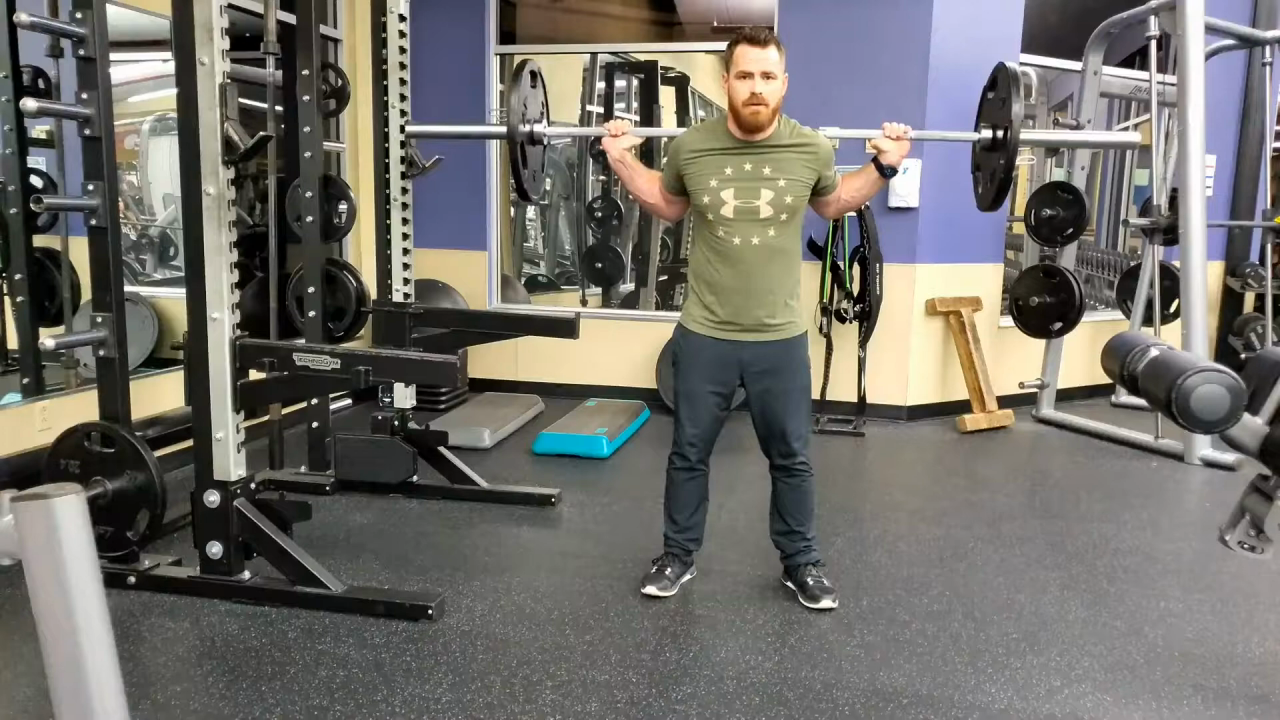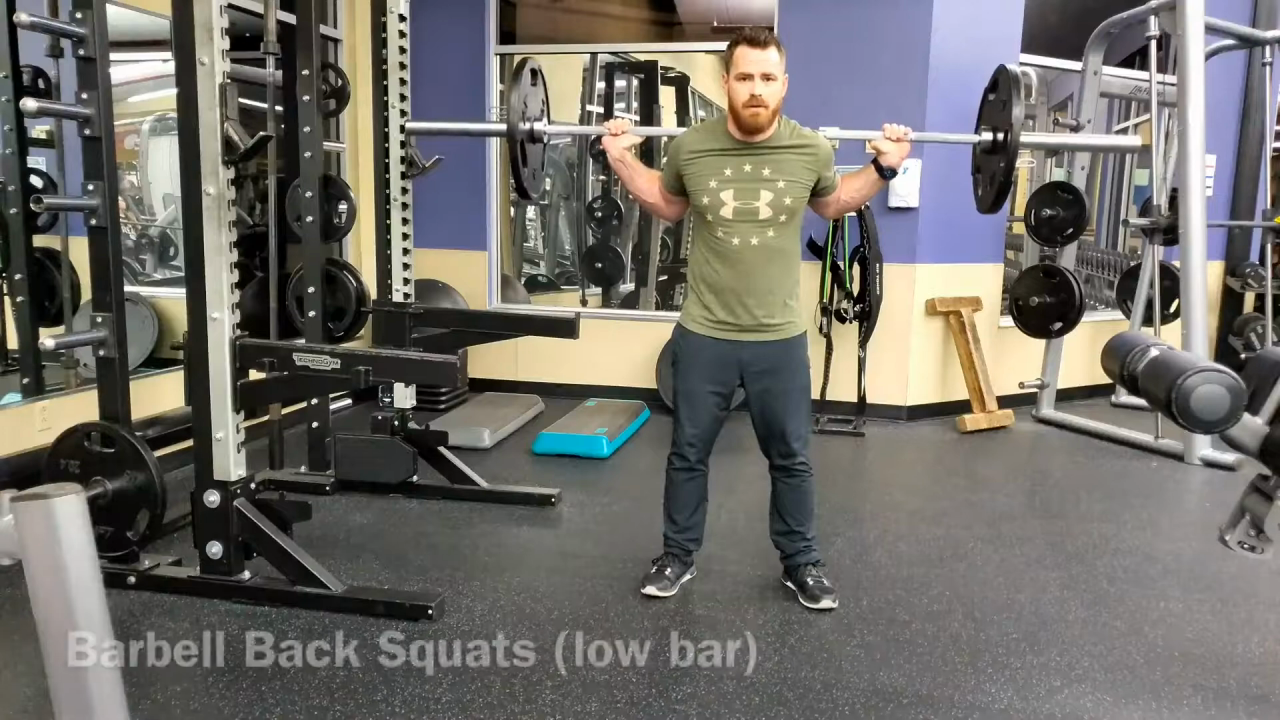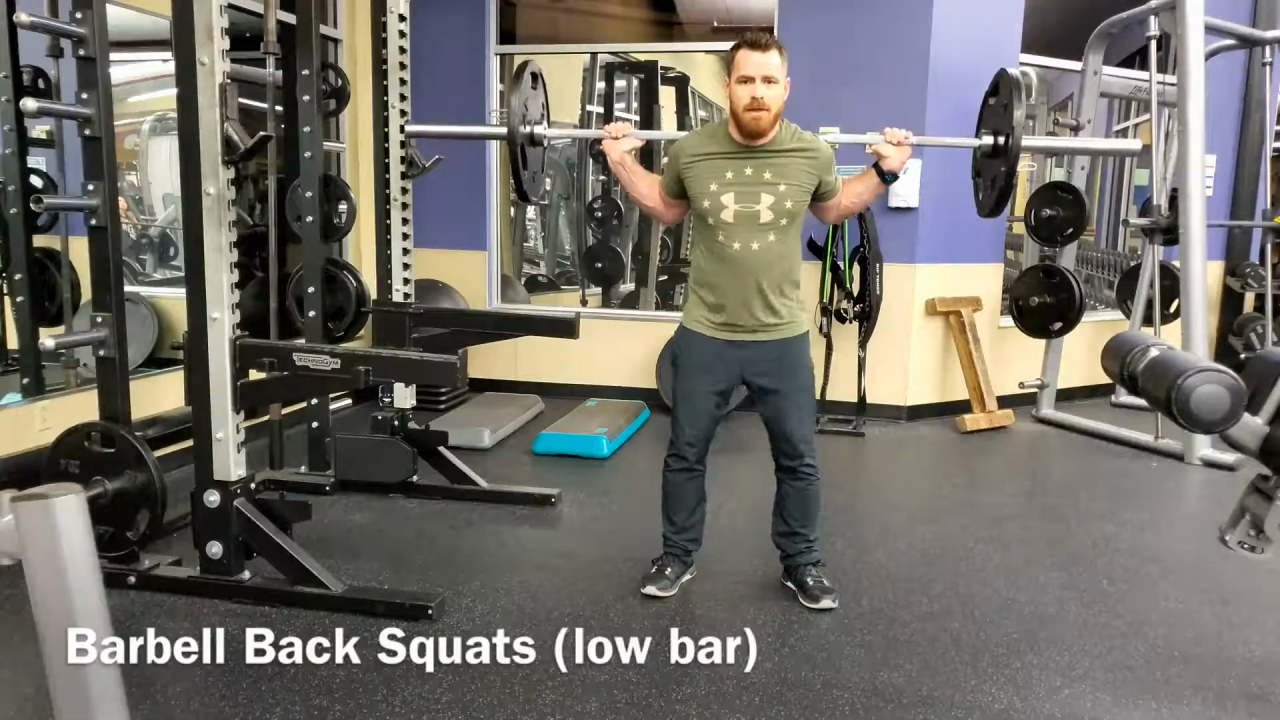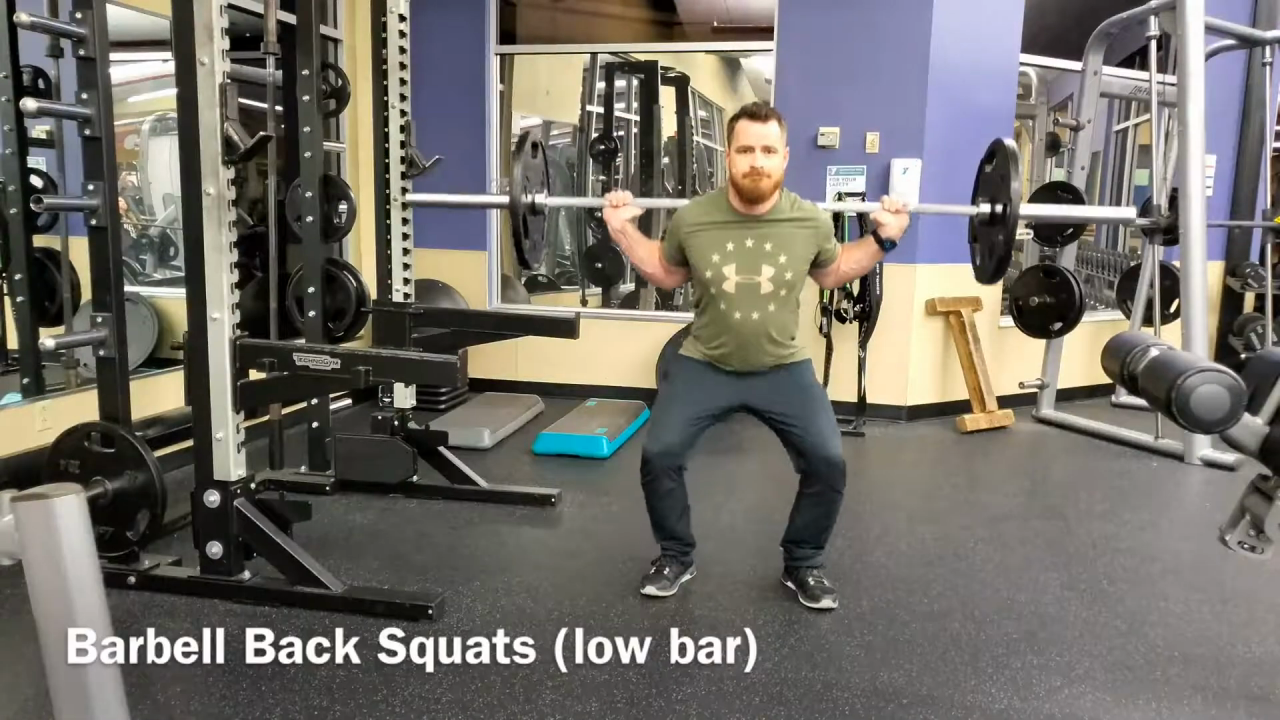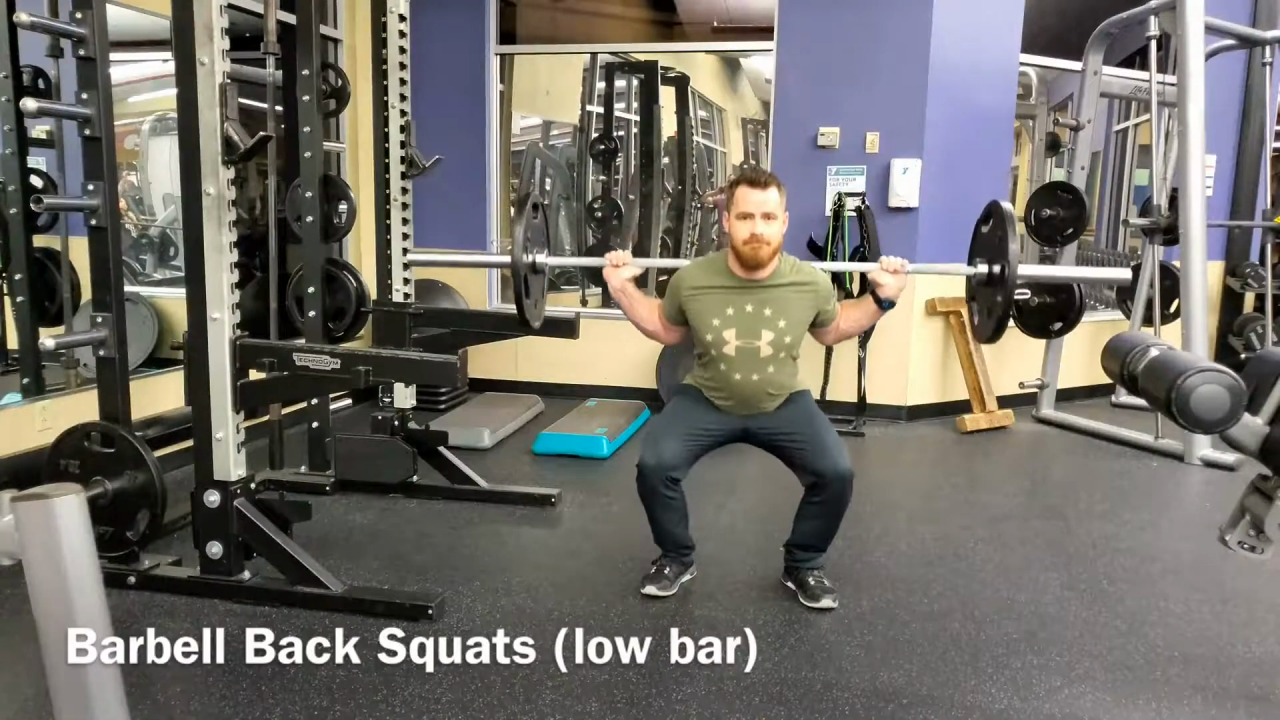
dt=0.4s
person 1, frame 1
left shoulder: (812, 149)
right shoulder: (690, 148)
left elbow: (833, 204)
right elbow: (669, 205)
left wrist: (883, 168)
right wrist: (623, 162)
left hip: (780, 336)
right hip: (704, 334)
left knee: (791, 457)
right knee: (689, 451)
left ankle: (801, 562)
right ankle: (677, 555)
person 1, frame 2
left shoulder: (811, 150)
right shoulder: (689, 148)
left elbow: (832, 204)
right elbow: (668, 205)
left wrist: (882, 169)
right wrist: (622, 161)
left hip: (779, 336)
right hip: (704, 333)
left knee: (790, 457)
right knee: (688, 451)
left ankle: (801, 563)
right ankle: (677, 556)
person 1, frame 3
left shoulder: (813, 154)
right shoulder: (690, 151)
left elbow: (833, 208)
right elbow: (666, 207)
left wrist: (884, 172)
right wrist: (621, 162)
left hip: (782, 336)
right hip: (706, 334)
left knee: (797, 455)
right knee: (686, 450)
left ankle: (801, 563)
right ankle: (677, 557)
person 1, frame 4
left shoulder: (812, 222)
right shoulder: (691, 219)
left elbow: (832, 273)
right elbow: (668, 275)
left wrist: (882, 240)
right wrist: (623, 230)
left hip: (782, 368)
right hip: (705, 365)
left knee: (828, 462)
right knee: (659, 454)
left ankle: (802, 565)
right ankle: (675, 558)
person 1, frame 5
left shoulder: (811, 283)
right shoulder: (691, 280)
left elbow: (832, 329)
right elbow: (666, 330)
left wrist: (881, 298)
right wrist: (622, 289)
left hip: (783, 404)
right hip: (705, 400)
left knee: (836, 473)
right knee: (654, 465)
left ankle: (803, 565)
right ankle: (677, 559)
